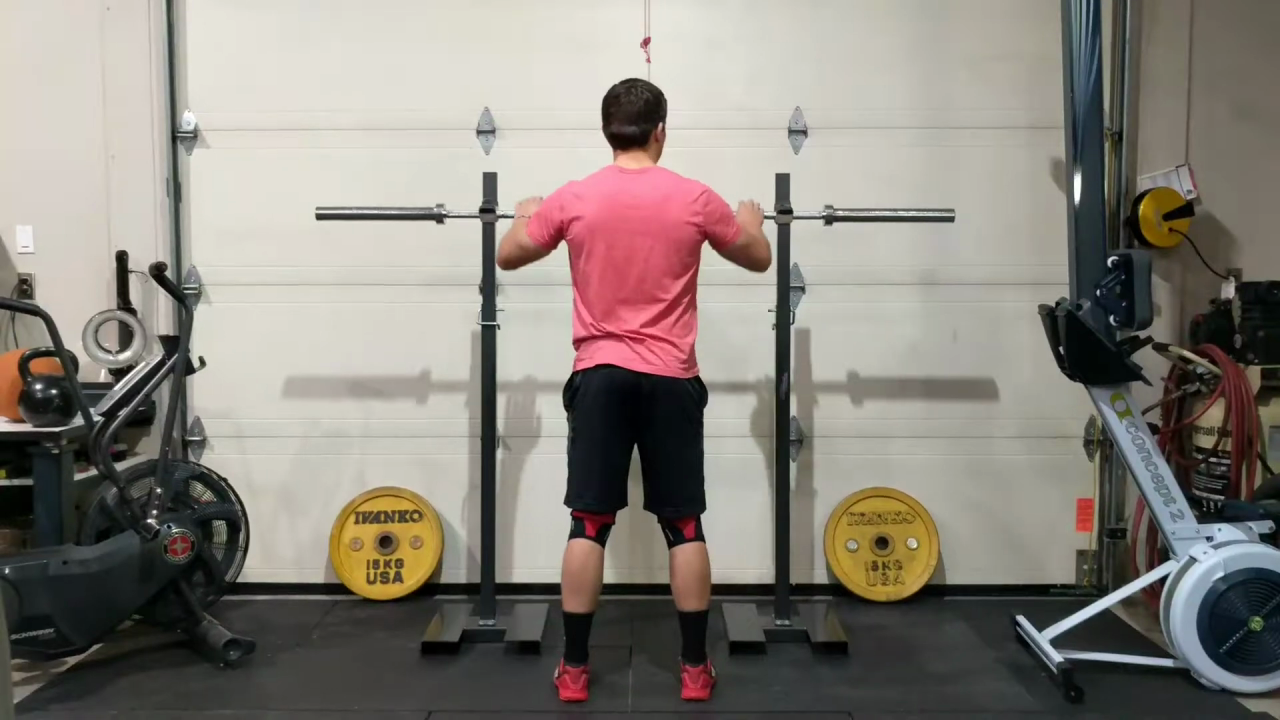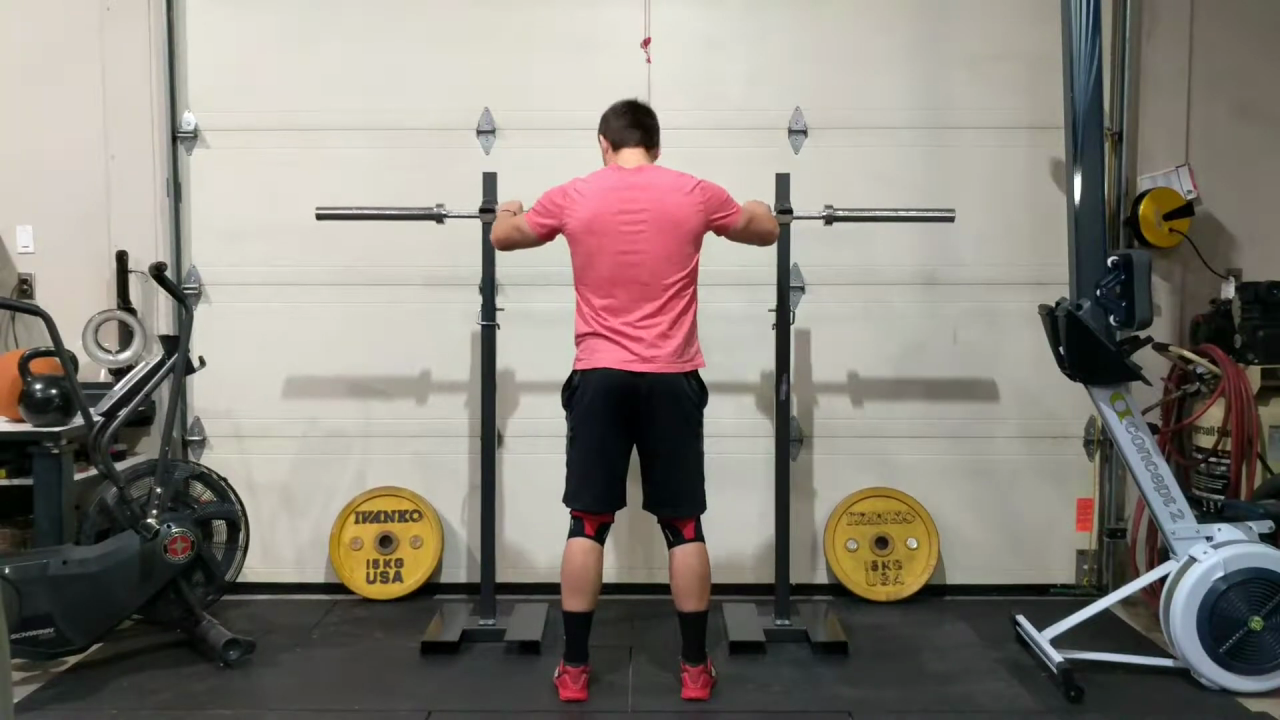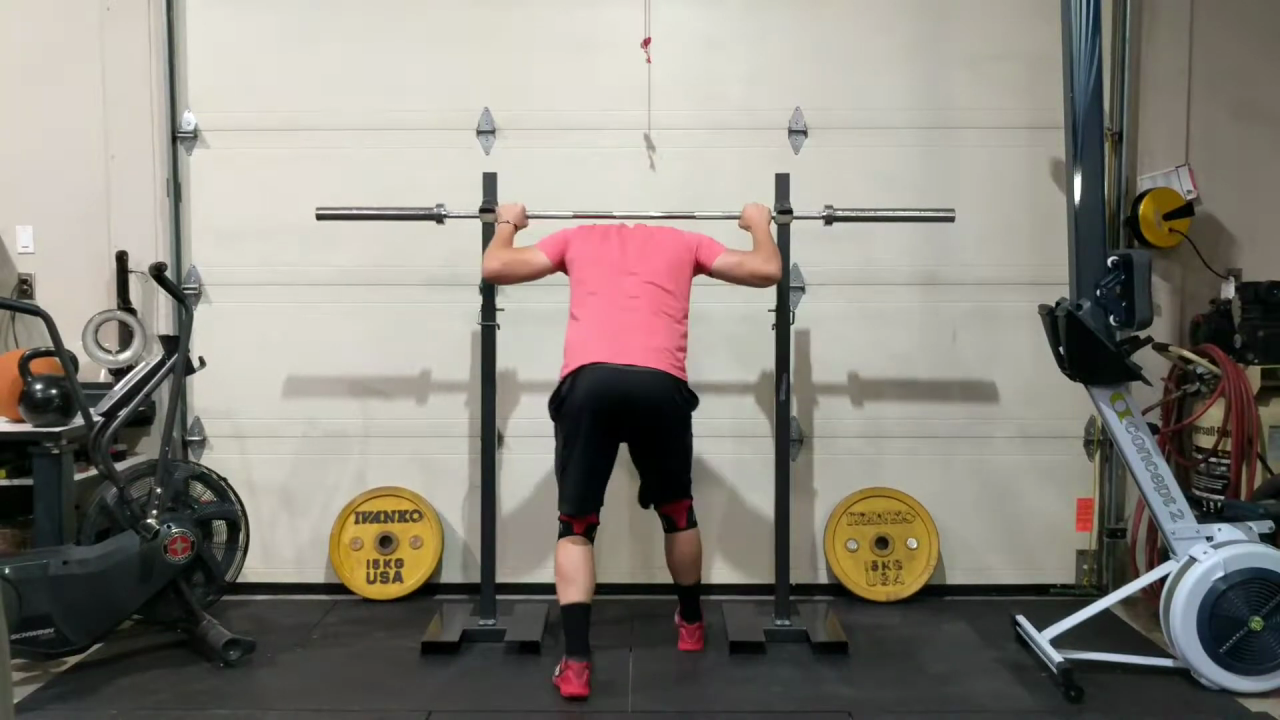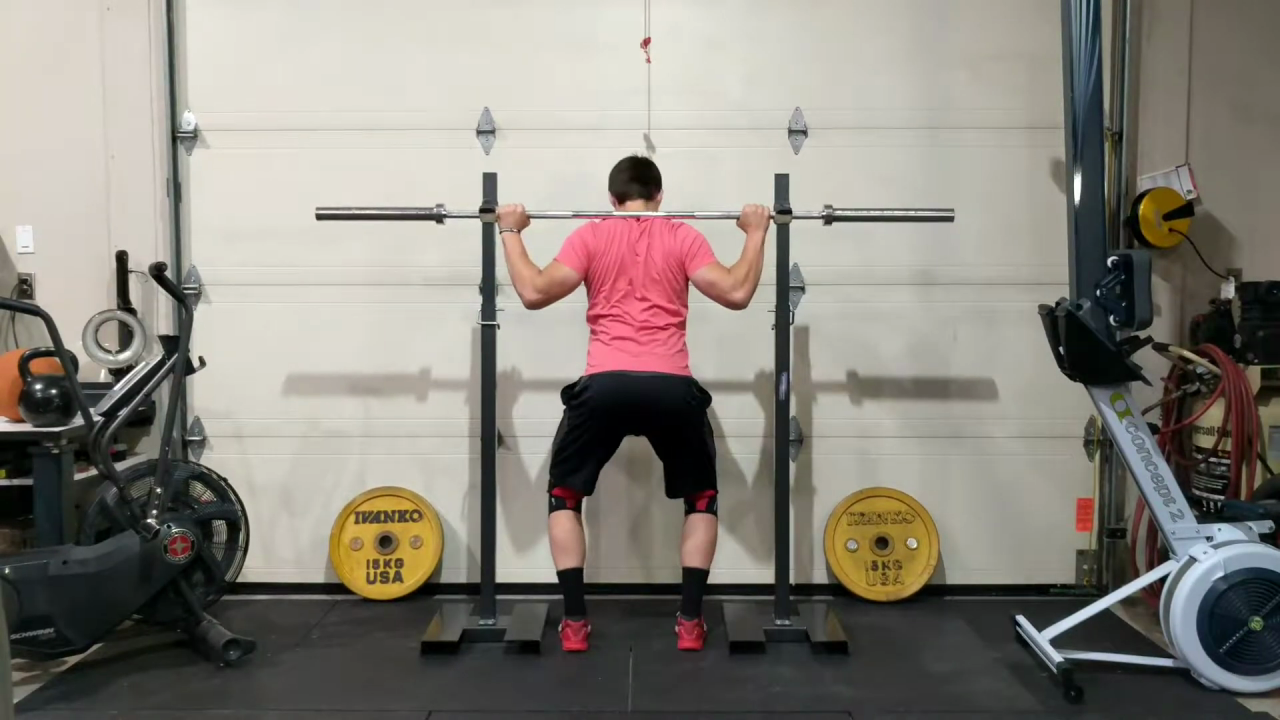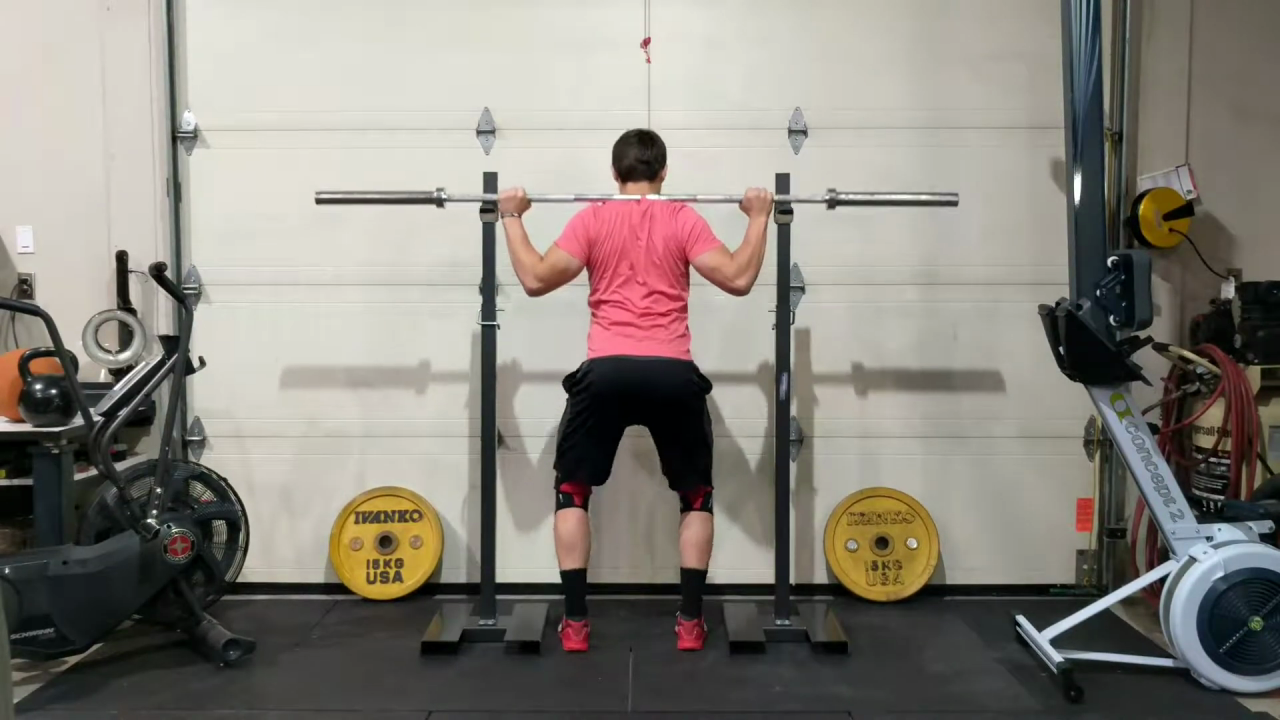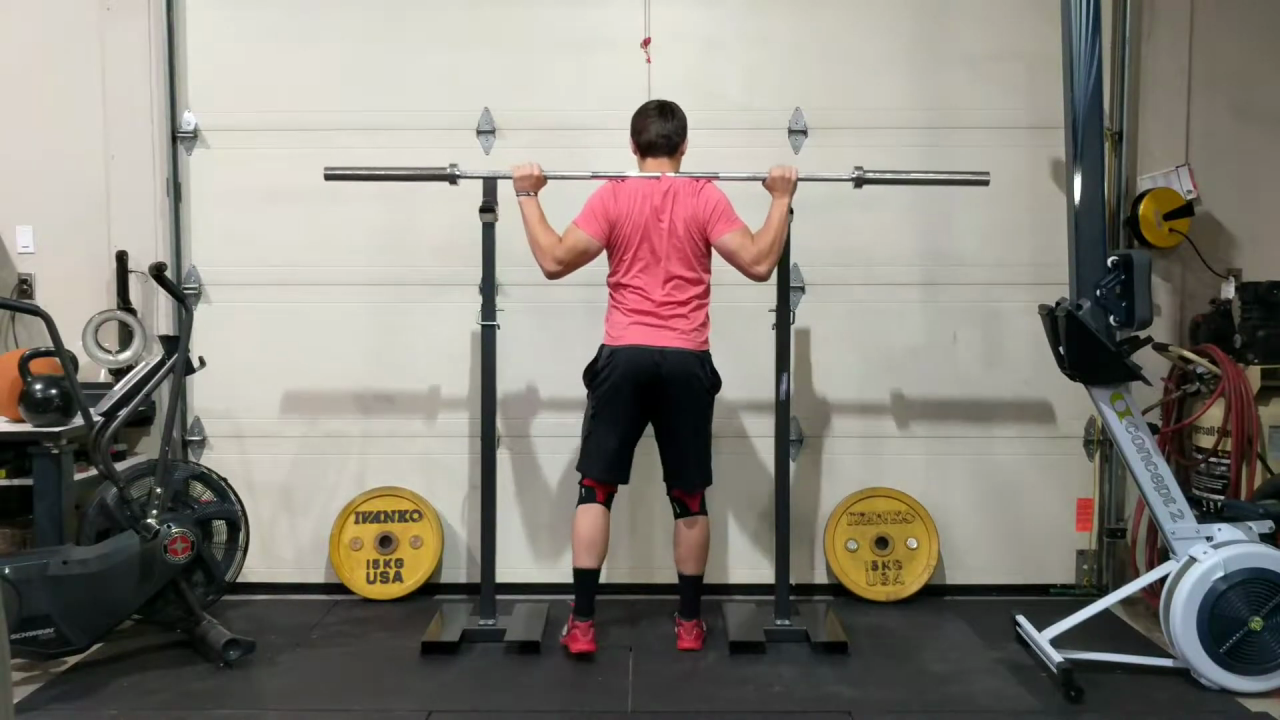
dt=0.7s
person 1, frame 1
left shoulder: (573, 199)
right shoulder: (695, 200)
left elbow: (508, 254)
right elbow: (758, 256)
left wrist: (524, 215)
right wrist: (751, 218)
left hip: (600, 377)
right hip: (672, 381)
left knee: (589, 524)
right knee: (684, 526)
left ankle: (574, 668)
right ankle: (695, 668)
person 1, frame 2
left shoulder: (573, 197)
right shoulder: (695, 195)
left elbow: (504, 237)
right elbow: (765, 232)
left wrist: (507, 213)
right wrist: (757, 209)
left hip: (599, 378)
right hip: (672, 380)
left knee: (587, 525)
right knee: (683, 527)
left ankle: (574, 667)
right ankle: (695, 667)
person 1, frame 3
left shoulder: (578, 237)
right shoulder: (683, 240)
left elbow: (494, 269)
right elbow: (768, 271)
left wrist: (506, 226)
right wrist: (759, 227)
left hip: (589, 383)
right hip: (662, 385)
left knee: (576, 524)
right knee: (676, 512)
left ankle: (575, 663)
right ankle: (690, 623)
person 1, frame 4
left shoulder: (590, 236)
right shoulder: (683, 236)
left elbow: (533, 292)
right elbow: (737, 293)
left wrist: (510, 231)
right wrist: (756, 232)
left hip: (604, 386)
right hip: (671, 387)
left knee: (563, 495)
right knee: (701, 497)
left ankle: (574, 622)
right ankle: (690, 621)
person 1, frame 5
left shoulder: (592, 219)
right shoulder: (683, 219)
left elbow: (535, 280)
right elbow: (739, 279)
left wrist: (511, 217)
right wrist: (759, 218)
left hip: (606, 371)
right hip: (672, 372)
left knee: (572, 492)
right knee: (695, 496)
left ankle: (575, 621)
right ankle: (690, 621)
person 1, frame 6
left shoulder: (611, 196)
right shoulder: (706, 197)
left elbow: (554, 261)
right elbow: (758, 263)
left wrist: (527, 194)
right wrist: (781, 198)
left hip: (623, 359)
right hip: (687, 363)
left knee: (595, 490)
right knee: (689, 497)
left ankle: (581, 621)
right ankle: (689, 622)
